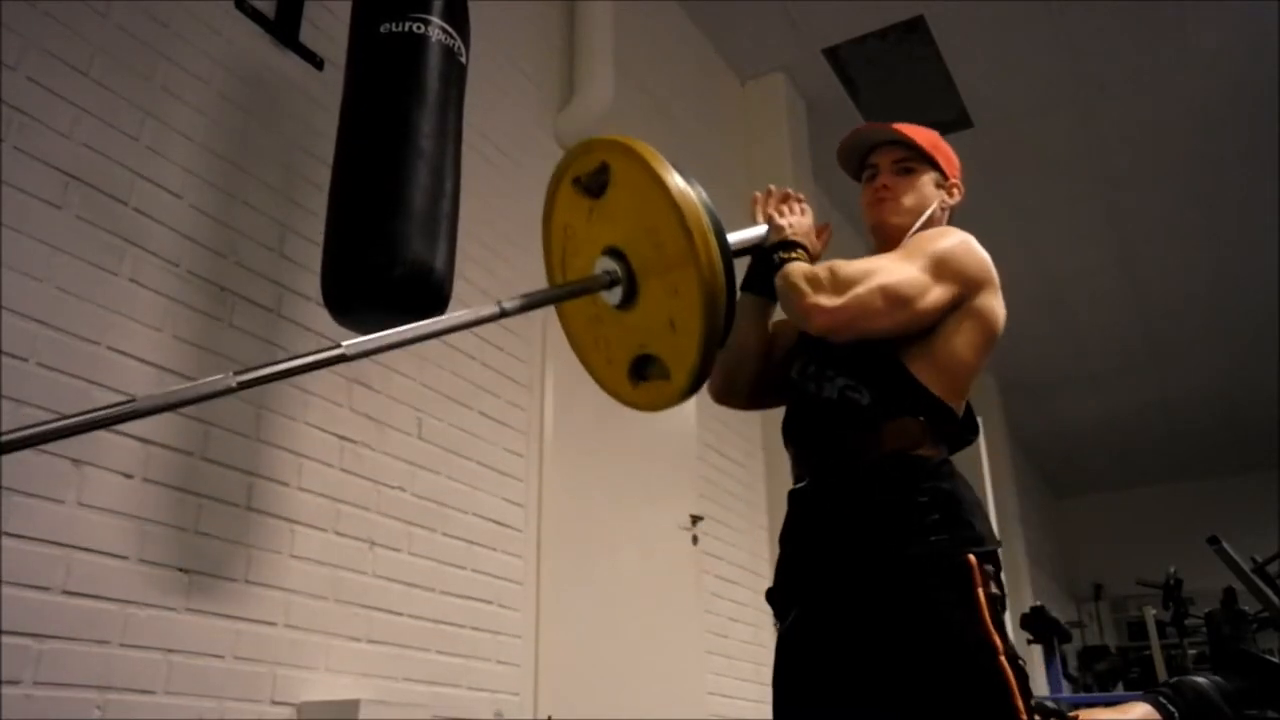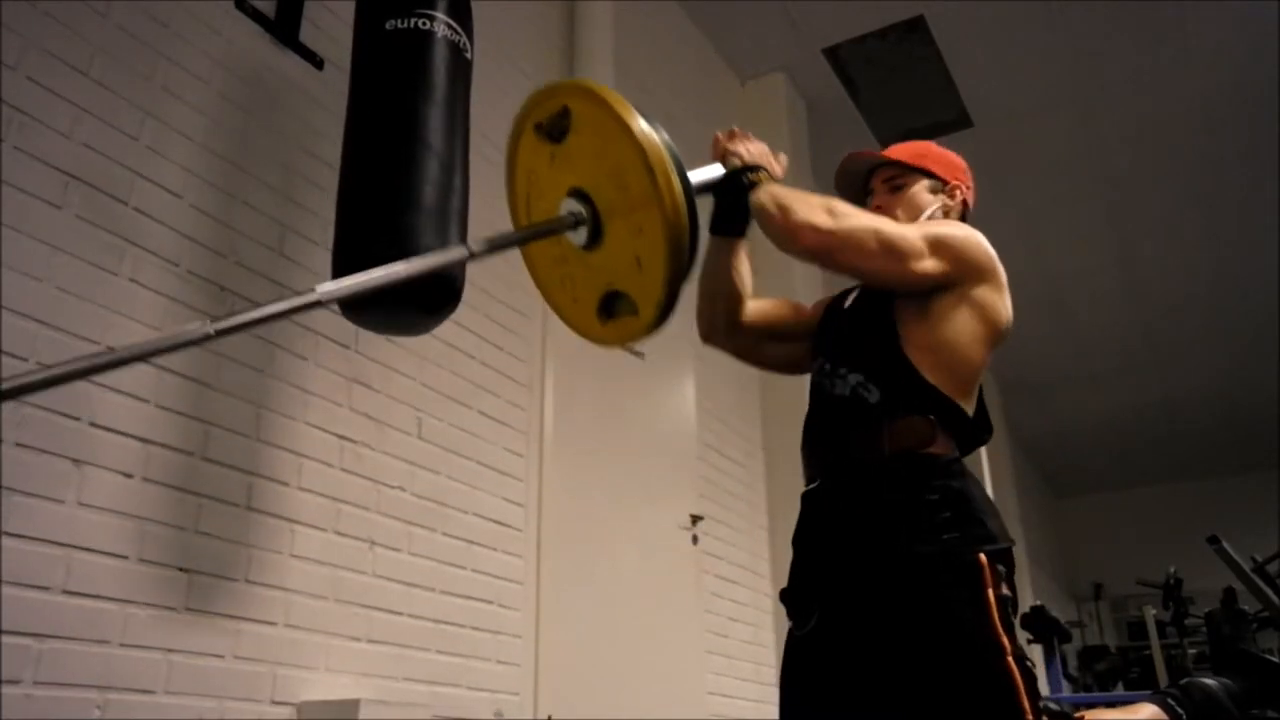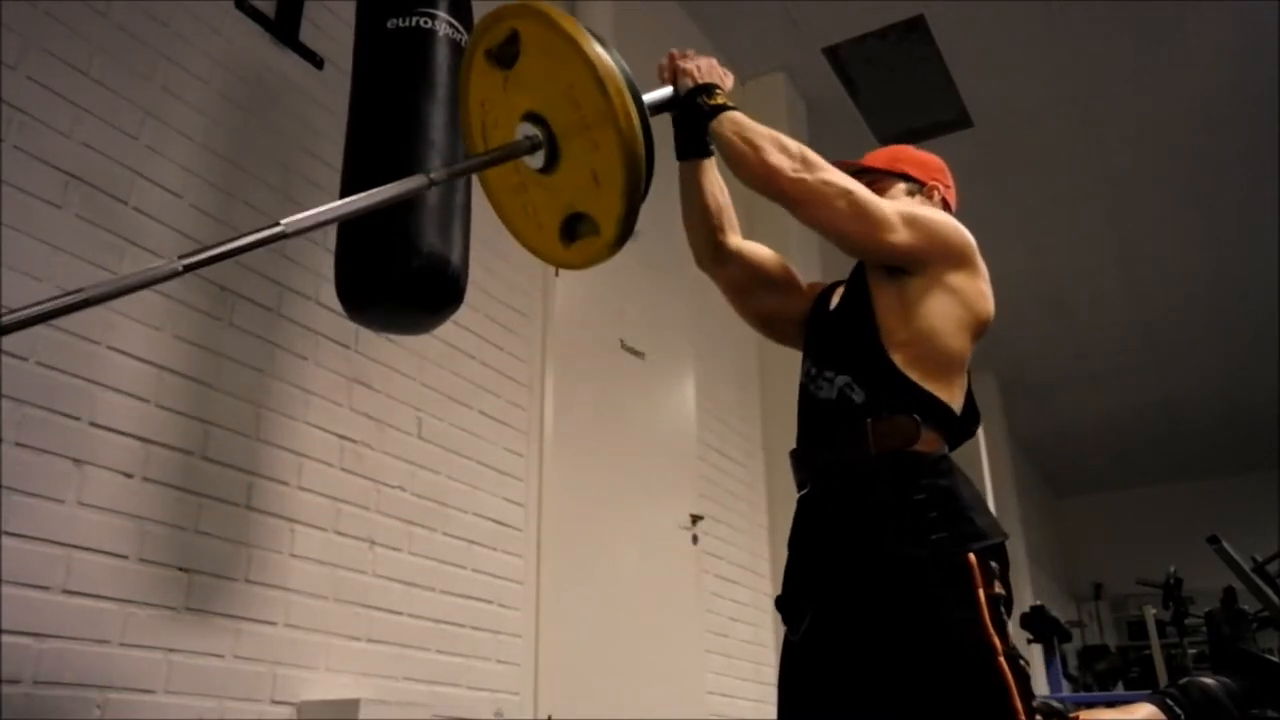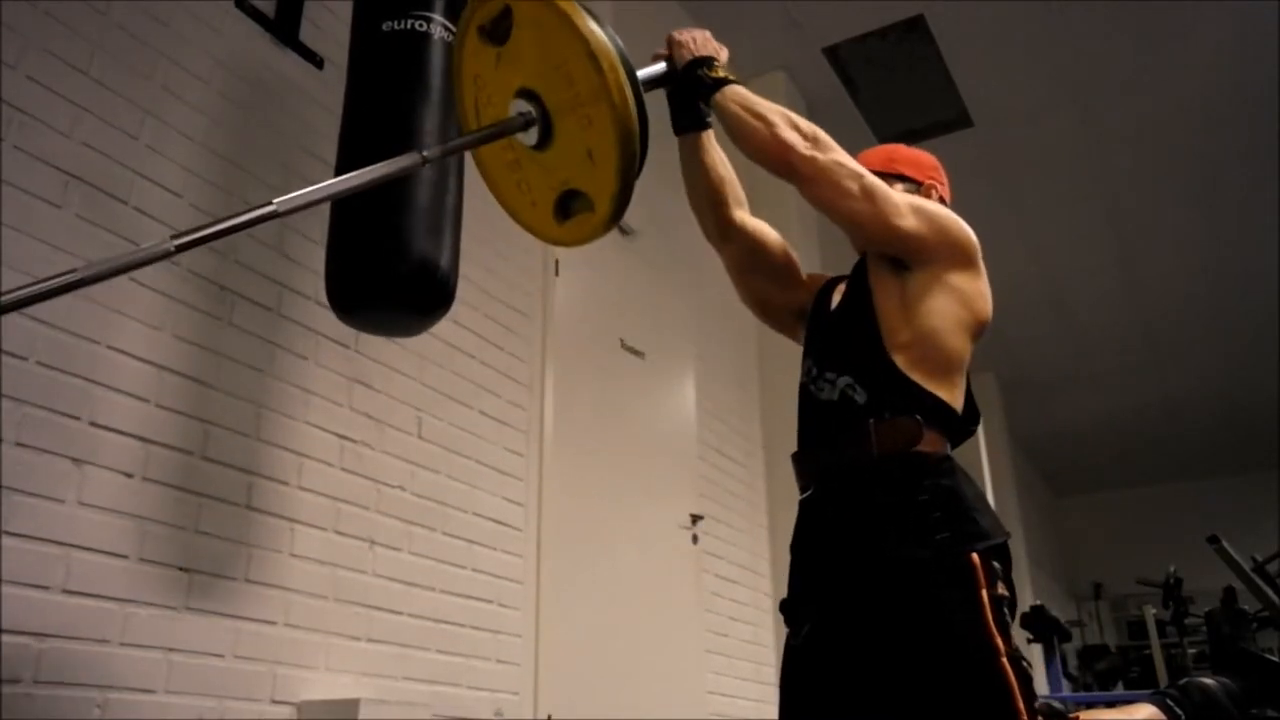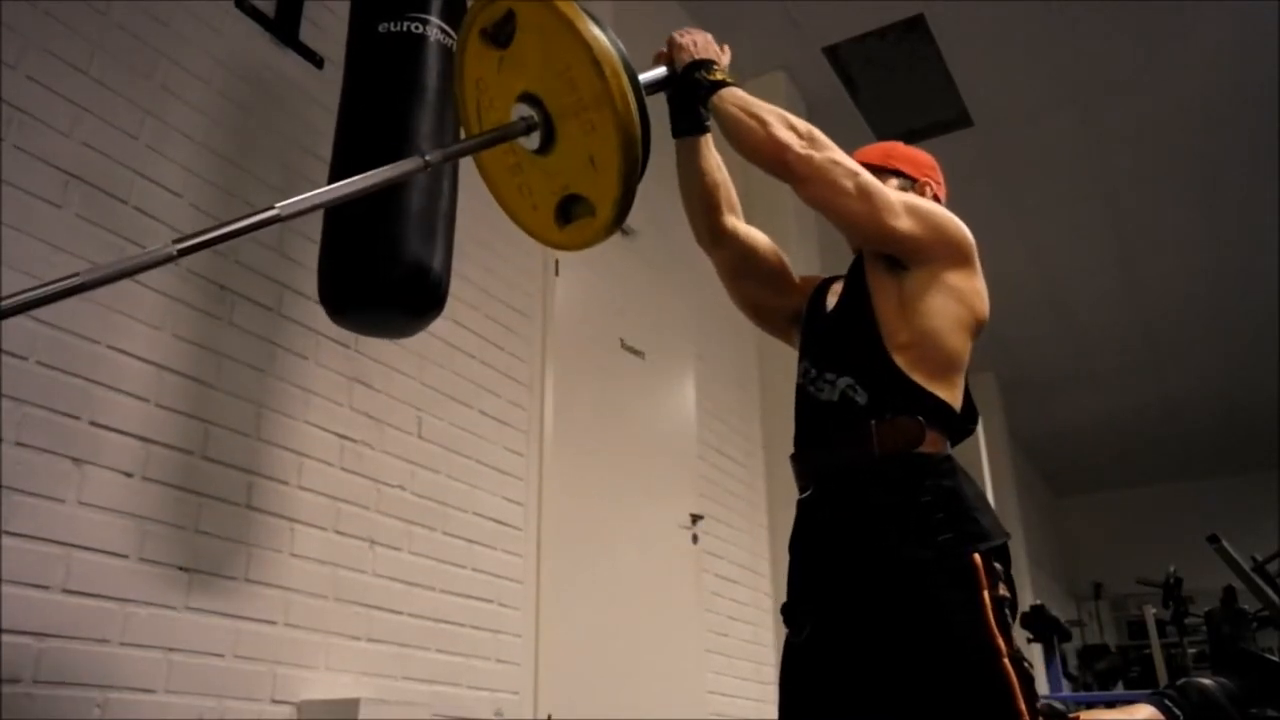
dt=0.4s
person 1, frame 1
left shoulder: (953, 256)
right shoulder: (849, 294)
left elbow: (830, 306)
right elbow: (734, 387)
left wrist: (787, 251)
right wrist: (762, 275)
left hip: (919, 531)
right hip: (820, 541)
person 1, frame 2
left shoulder: (958, 251)
right shoulder: (846, 310)
left elbow: (821, 229)
right elbow: (725, 324)
left wrist: (757, 179)
right wrist: (731, 212)
left hip: (931, 531)
right hip: (833, 543)
person 1, frame 3
left shoulder: (941, 250)
right shoulder: (824, 308)
left elbow: (796, 176)
right elbow: (719, 251)
left wrist: (712, 107)
right wrist: (692, 138)
left hip: (920, 535)
right hip: (825, 542)
person 1, frame 4
left shoulder: (942, 246)
right shoulder: (823, 303)
left elbow: (804, 153)
right elbow: (727, 222)
left wrist: (711, 80)
right wrist: (690, 114)
left hip: (925, 535)
right hip: (828, 542)
person 1, frame 5
left shoulder: (938, 246)
right shoulder: (816, 303)
left elbow: (801, 154)
right elbow: (721, 231)
left wrist: (709, 81)
right wrist: (689, 117)
left hip: (925, 534)
right hip: (828, 543)
